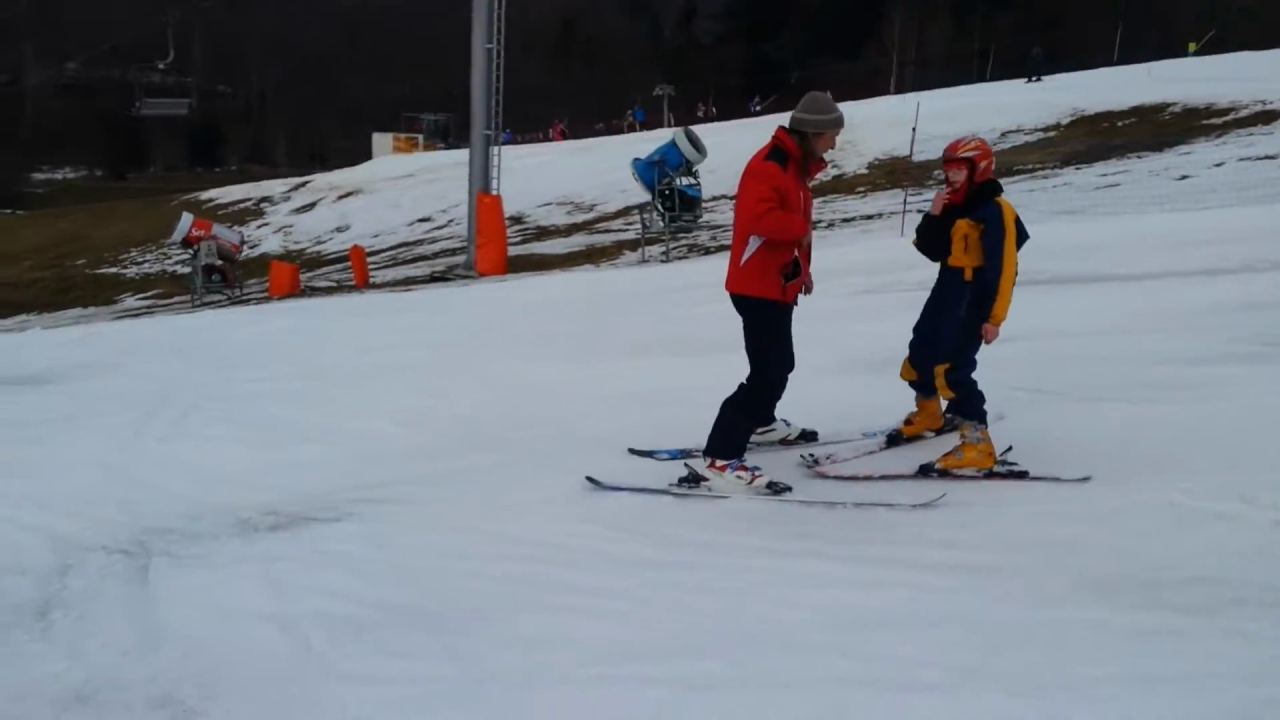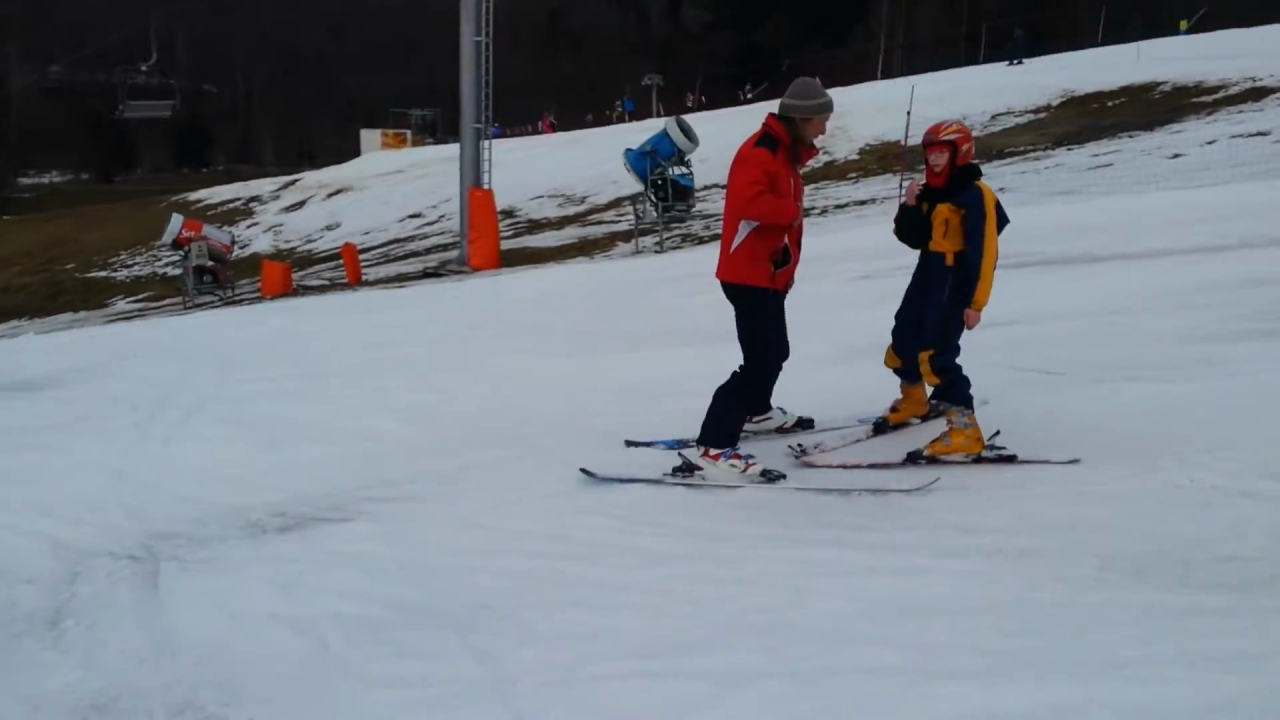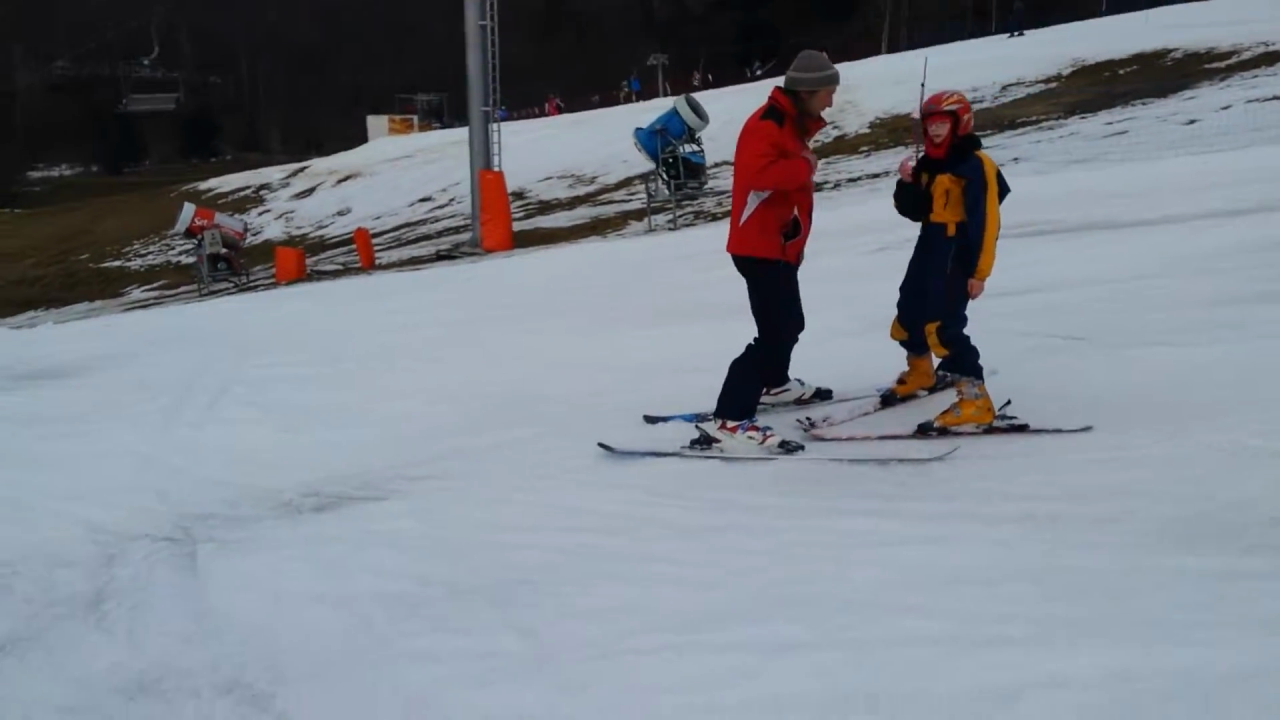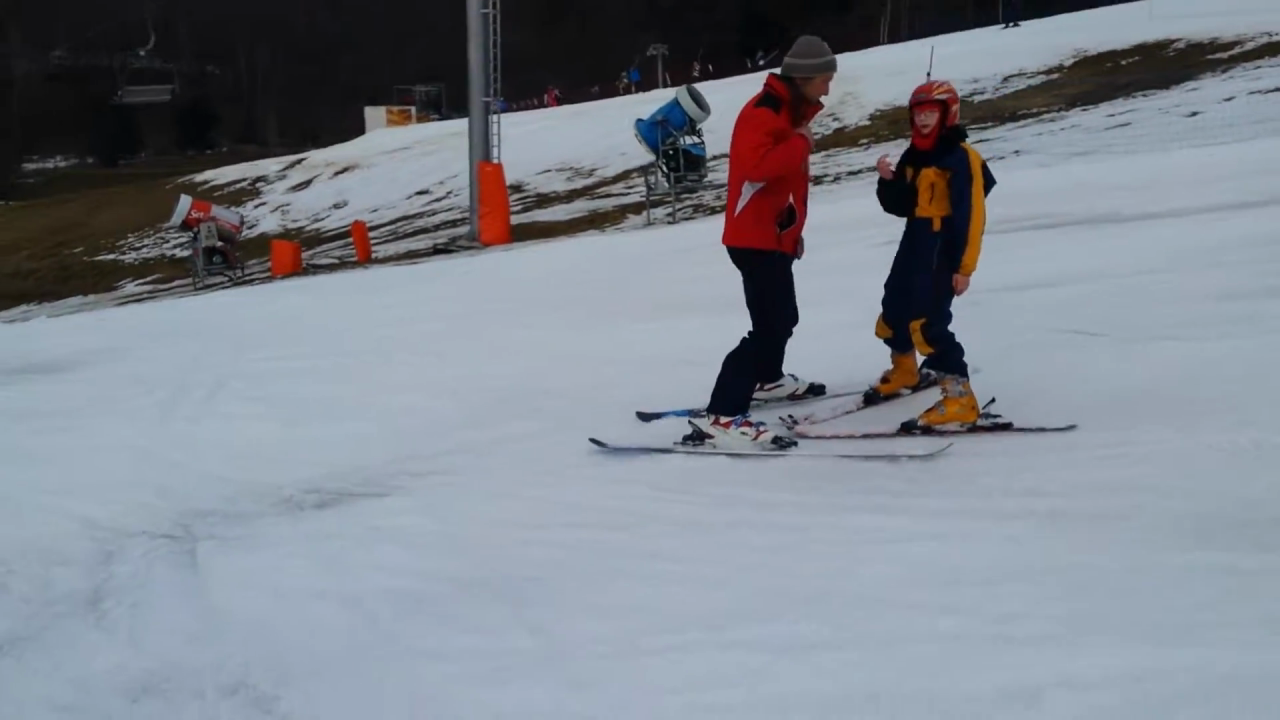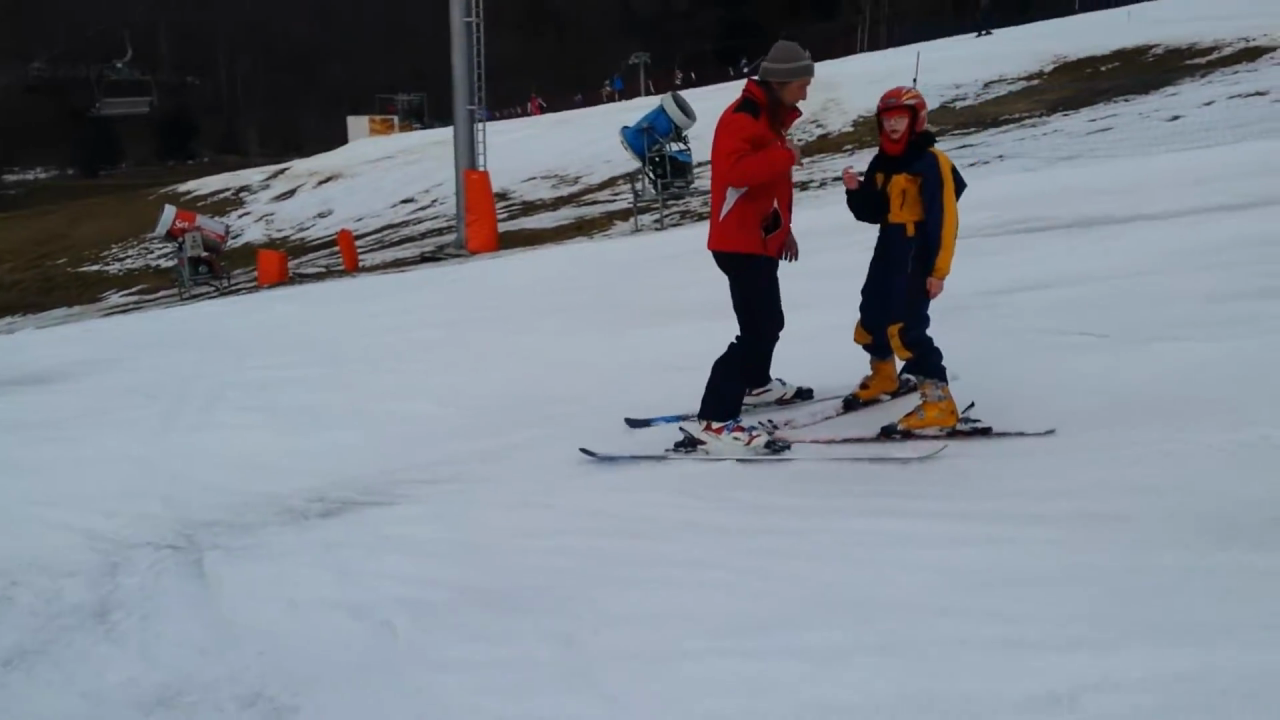
dt=0.1s
person 1, frame 1
left shoulder: (793, 165)
right shoulder: (771, 164)
right elbow: (757, 218)
left wrist: (800, 269)
right wrist: (801, 226)
left hip: (776, 284)
right hip: (760, 286)
left knee: (778, 363)
right knee: (768, 373)
left ankle: (761, 423)
person 1, frame 2
left shoulder: (784, 151)
right shoulder: (761, 151)
right elbow: (748, 203)
left wrist: (788, 258)
right wrist: (791, 211)
left hip: (768, 272)
right hip: (751, 274)
left knee: (773, 351)
right knee: (762, 361)
left ankle: (756, 411)
person 1, frame 3
left shoulder: (793, 123)
right shoulder: (768, 123)
right elbow: (759, 175)
left wrist: (797, 237)
right wrist: (804, 164)
left hip: (779, 244)
right hip: (761, 246)
left knee: (789, 323)
right knee: (776, 332)
left ankle: (774, 384)
person 1, frame 4
left shoulder: (788, 110)
right shoulder: (764, 111)
right elbow: (756, 164)
left wrist: (795, 230)
right wrist: (801, 145)
left hip: (774, 236)
right hip: (756, 237)
left knee: (782, 317)
right knee: (770, 326)
left ankle: (767, 379)
person 1, frame 5
left shoulder: (767, 118)
right shoulder: (742, 117)
right elbow: (737, 169)
left wrist: (783, 229)
right wrist: (785, 155)
left hip: (760, 240)
right hip: (741, 241)
left knee: (768, 322)
right knee: (759, 331)
left ankle: (754, 384)
person 2, frame 1
left shoulder: (995, 211)
right shoulder: (952, 206)
left elbow: (1003, 268)
right elbow: (934, 252)
left wrist: (994, 316)
right wrist: (933, 218)
left hip: (973, 297)
right hip: (945, 290)
left knee: (950, 368)
right knee: (919, 355)
left ankle: (978, 445)
right ankle: (929, 414)
person 2, frame 2
left shoulder: (975, 195)
right shoulder: (931, 191)
left elbow: (984, 253)
right elbow: (914, 238)
left wrist: (976, 302)
right wrist: (909, 207)
left hip: (955, 282)
right hip: (926, 276)
left knee: (934, 354)
right knee: (902, 342)
left ankle: (965, 430)
right ankle: (914, 401)
person 2, frame 3
left shoulder: (975, 165)
right shoulder: (928, 163)
left elbow: (986, 223)
right elbow: (915, 212)
left wrist: (979, 271)
right wrist: (905, 184)
left hip: (958, 252)
right hip: (928, 247)
left knee: (941, 324)
right knee: (908, 313)
left ankle: (975, 399)
right ankle: (921, 372)
person 2, frame 4
left shoulder: (961, 157)
right shoulder: (913, 156)
left elbow: (971, 216)
right elbow: (900, 206)
left wrist: (964, 266)
right wrist: (887, 181)
left hip: (944, 247)
right hip: (913, 242)
left knee: (926, 322)
right knee: (893, 311)
left ankle: (960, 397)
right ankle: (906, 370)
person 2, frame 5
left shoulder: (931, 162)
right shoulder: (881, 163)
left elbow: (944, 220)
right elbow: (873, 213)
left wrist: (939, 269)
right wrist: (854, 191)
left hip: (918, 251)
right hip: (888, 248)
left knee: (904, 326)
right knee: (871, 316)
left ankle: (939, 403)
right ankle: (884, 376)
